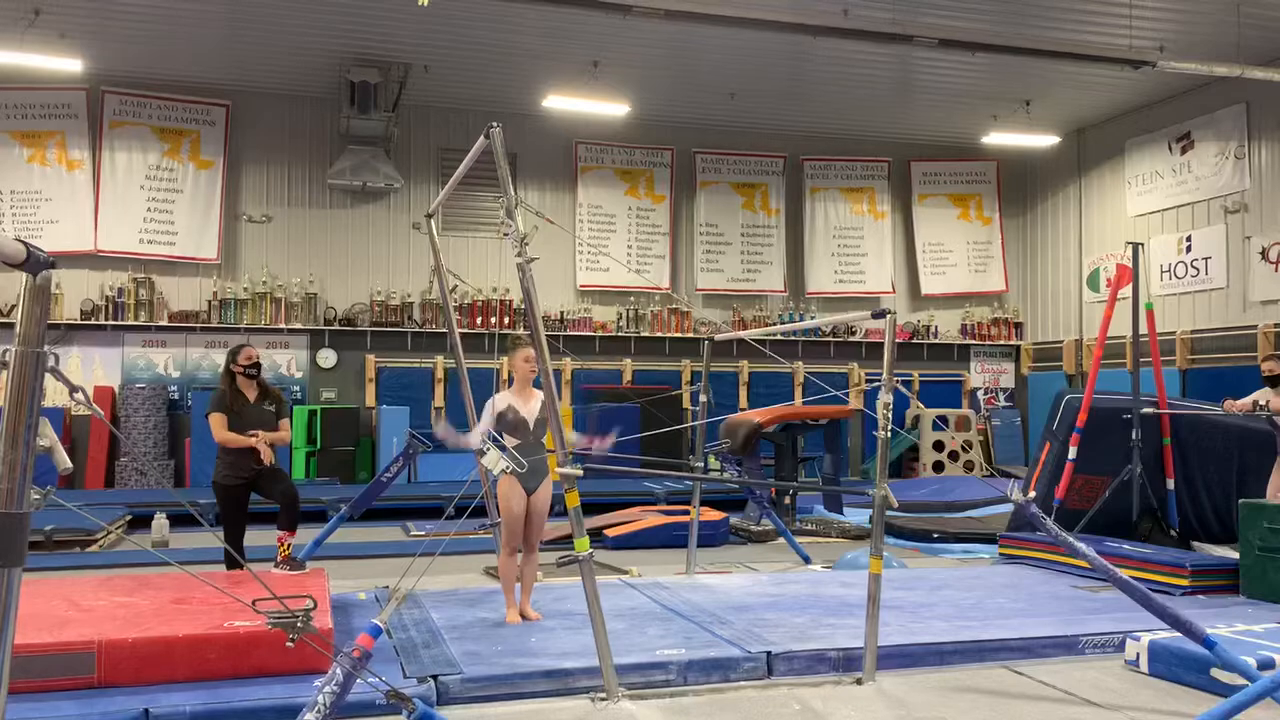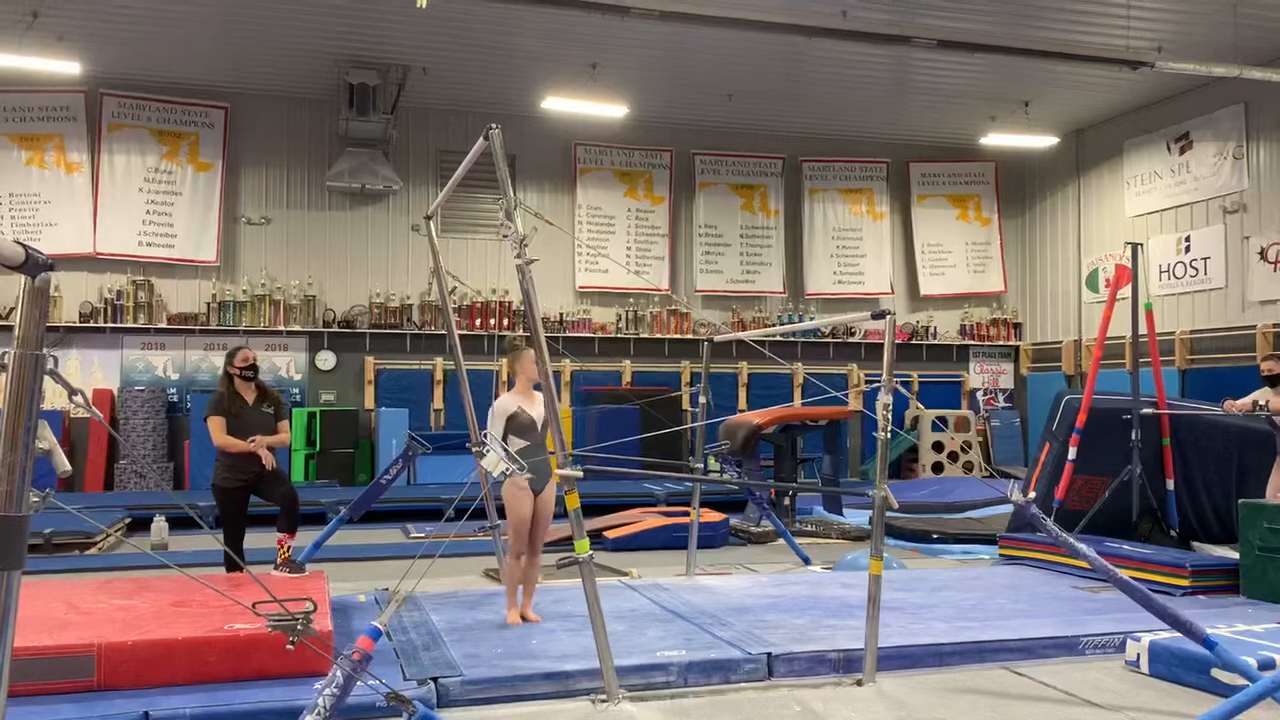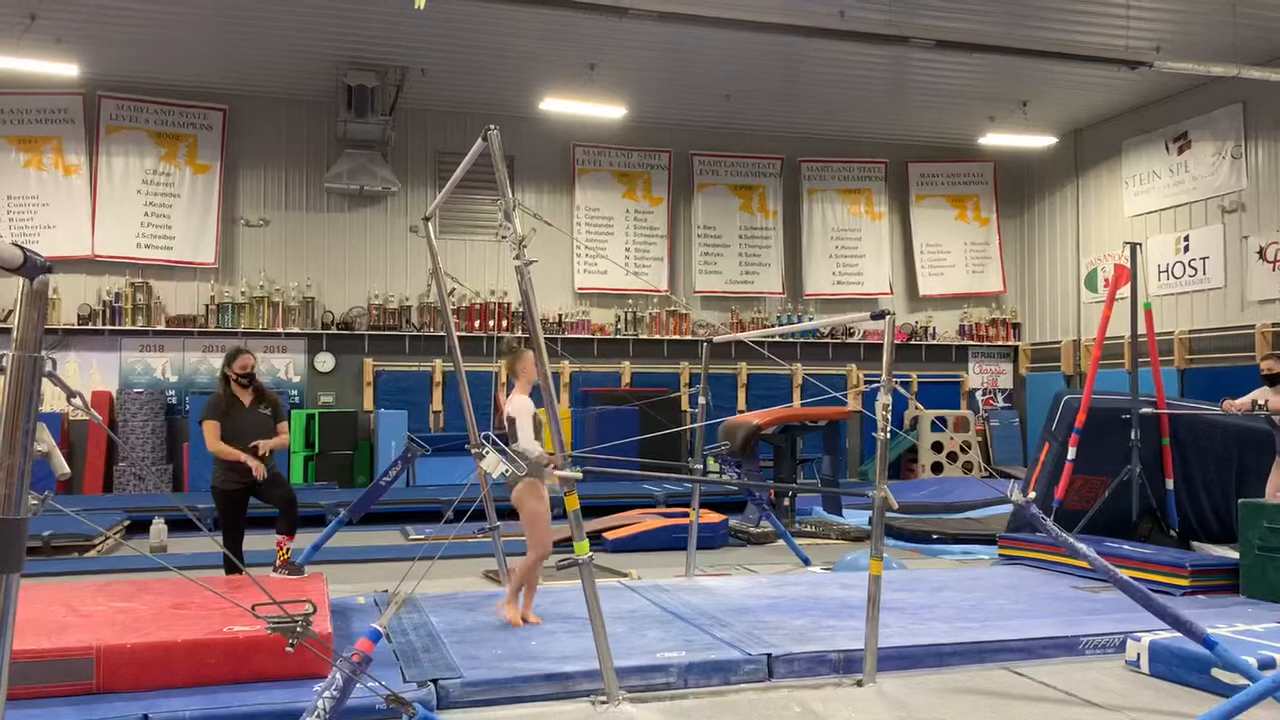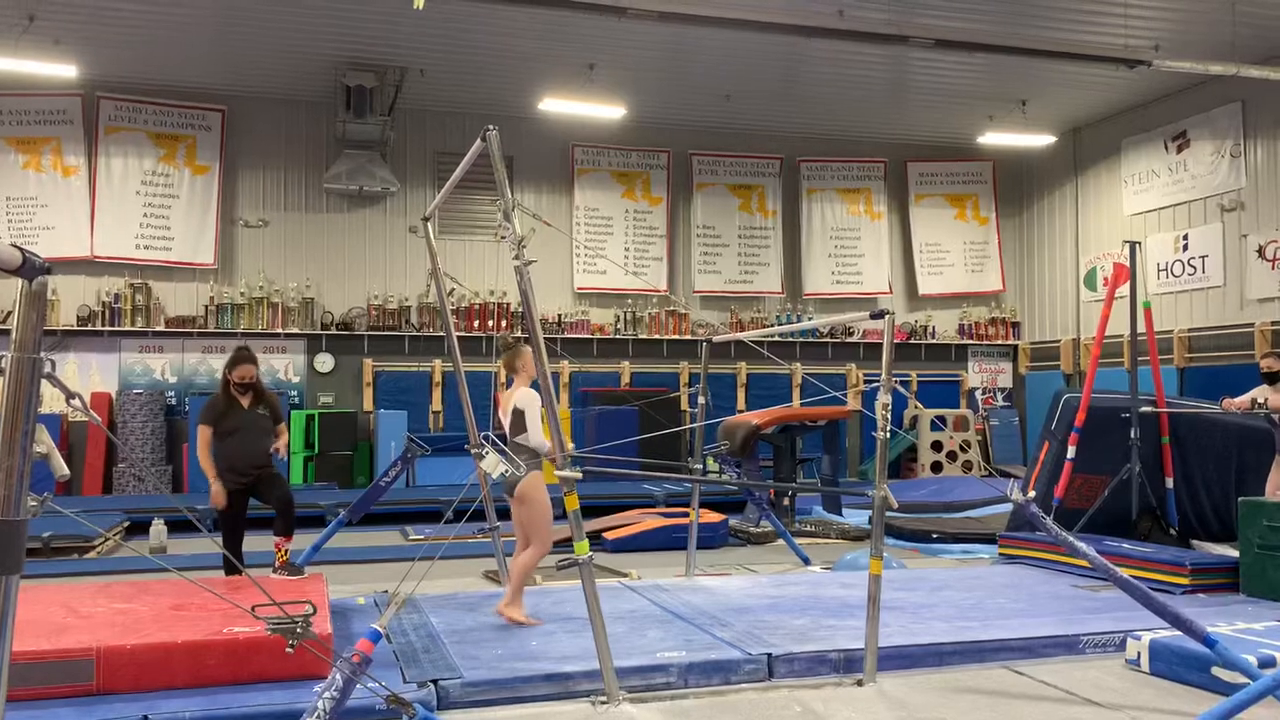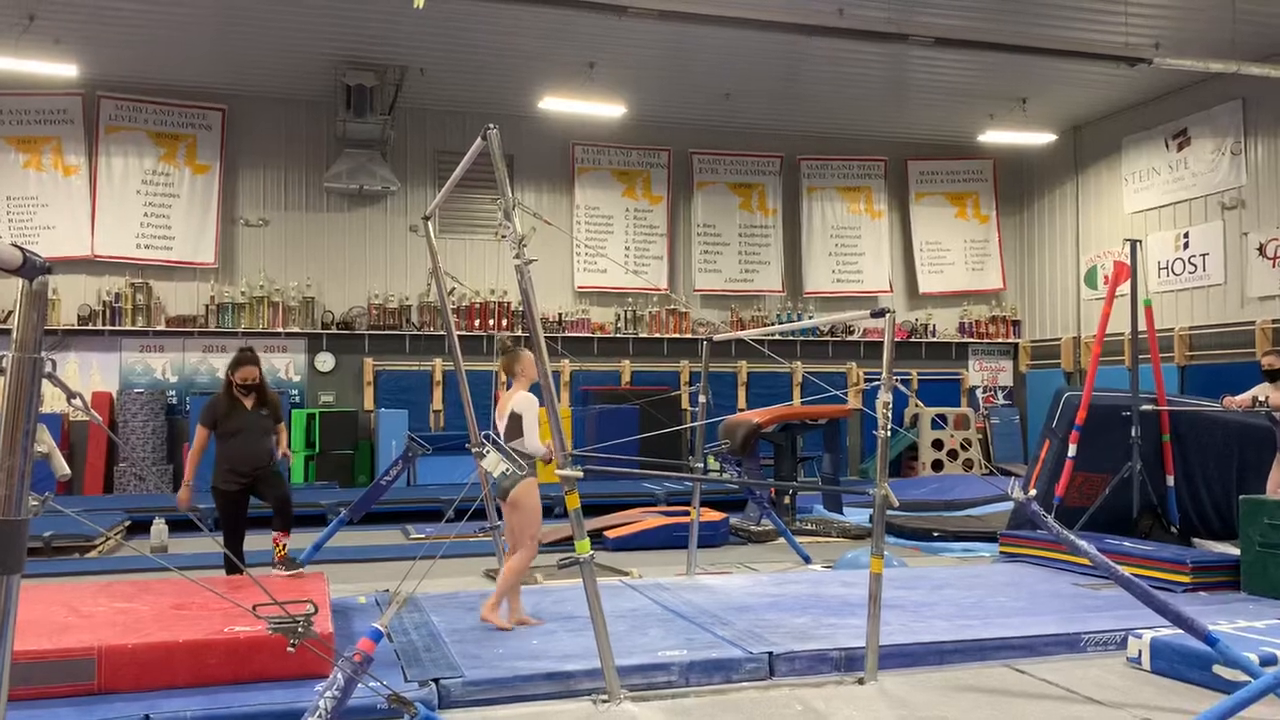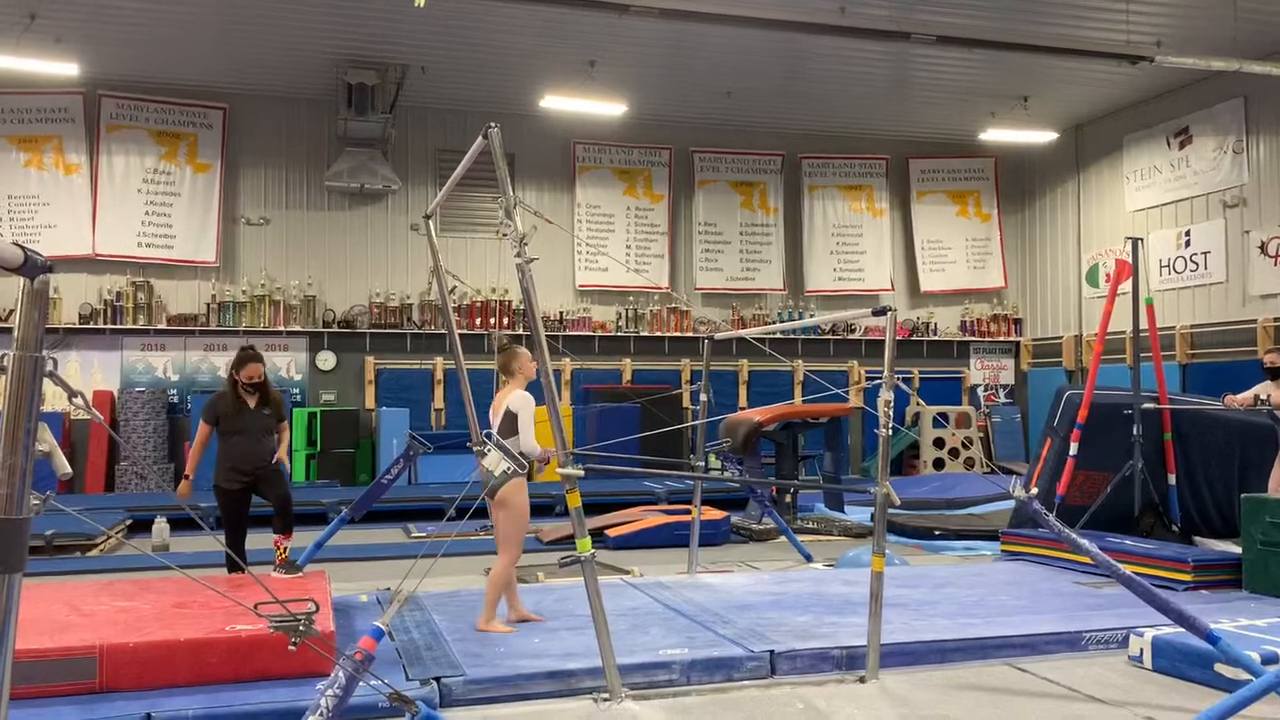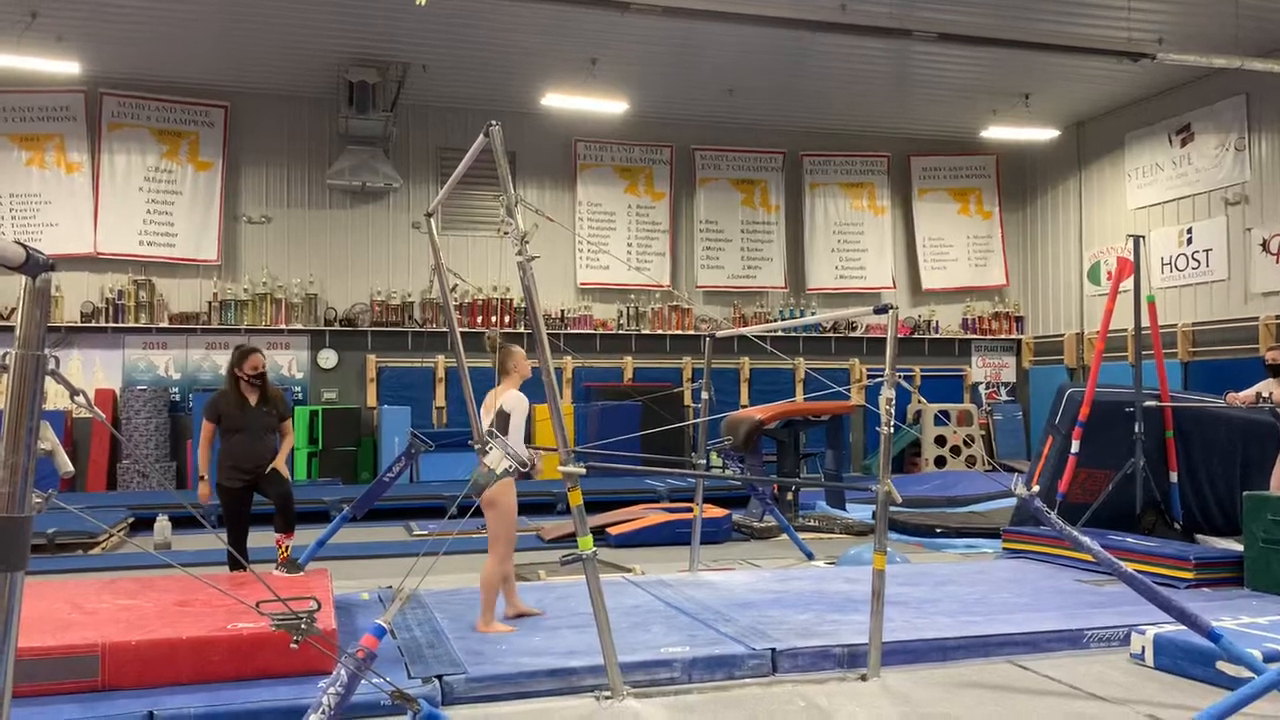
dt=0.2s
person 1, frame 1
left shoulder: (545, 399)
right shoulder: (498, 402)
left elbow: (561, 433)
right elbow: (478, 439)
left wrist: (589, 443)
right wrist: (453, 438)
left hip: (541, 476)
right hip: (512, 476)
left knee: (532, 546)
right knee: (510, 546)
left ankle: (525, 604)
right ankle: (511, 606)
person 1, frame 2
left shoulder: (542, 400)
right shoulder: (504, 403)
right wrist: (513, 473)
left hip: (545, 478)
right hip: (519, 480)
left knee: (535, 548)
right knee: (517, 548)
left ankle: (526, 605)
right ankle: (512, 607)
person 1, frame 3
left shoulder: (520, 402)
right shoulder: (521, 403)
right elbow: (528, 447)
left wrist: (545, 466)
right wrist: (551, 462)
left hip: (534, 479)
right hip: (526, 480)
left knee: (540, 550)
right knee: (541, 549)
left ankle: (526, 608)
right ankle: (511, 601)
person 1, frame 4
left shoulder: (506, 398)
right shoulder: (529, 395)
right elbow: (536, 440)
left wrist: (551, 448)
right wrist: (556, 451)
left hip: (513, 473)
right hip: (527, 475)
left knee: (524, 547)
right knee: (541, 544)
left ankle: (514, 605)
right ankle: (508, 601)
person 1, frame 5
left shoulder: (503, 402)
right shoulder: (527, 399)
right elbow: (532, 446)
left wrist: (544, 451)
right wrist: (549, 453)
left hip: (505, 478)
right hip: (521, 480)
left knee: (515, 551)
right knee: (527, 550)
left ankle: (515, 612)
right ankle: (491, 607)
person 1, frame 6
left shoulder: (498, 399)
right shoulder: (523, 398)
right elbow: (527, 446)
left wrist: (536, 453)
right wrist: (543, 454)
left hip: (495, 476)
right hip: (511, 480)
left knee: (506, 552)
right knee: (510, 554)
left ankle: (515, 609)
right ankle: (486, 618)
person 1, frame 7
left shoulder: (490, 397)
right shoulder: (517, 399)
right elbow: (515, 447)
left wrist: (523, 455)
right wrist: (530, 458)
left hip: (485, 475)
right hip: (499, 480)
left knee: (504, 548)
right knee: (499, 553)
left ankle: (513, 603)
right ankle: (486, 620)
person 2, frame 1
left shoulder: (274, 397)
right shoulder: (222, 397)
left elbow: (286, 436)
right elbow: (220, 435)
left wrist: (267, 436)
right wrist: (254, 442)
left hip: (264, 469)
right hip: (230, 474)
left knee: (290, 495)
right knee: (233, 534)
left ankle: (283, 558)
person 2, frame 2
left shoulder: (272, 399)
right shoulder: (220, 400)
left elbow: (285, 437)
right elbow: (219, 439)
left wrist: (265, 440)
right wrist: (255, 448)
left hip: (264, 471)
right hip: (230, 477)
left knee: (290, 497)
right knee: (233, 536)
left ankle: (283, 560)
person 2, frame 3
left shoulder: (270, 400)
right shoulder: (217, 403)
left elbow: (285, 437)
right elbow: (213, 444)
left wrist: (268, 443)
right wrist: (246, 458)
left hip: (264, 473)
right hip: (229, 479)
left knee: (288, 499)
right knee: (232, 538)
left ankle: (282, 562)
person 2, frame 4
left shoulder: (268, 401)
right shoulder: (215, 405)
left elbow: (283, 433)
right elbow: (203, 450)
left wrist: (281, 443)
right wrist: (214, 482)
left hip: (264, 473)
right hip: (229, 481)
left knee: (285, 500)
right knee: (232, 539)
left ankle: (281, 563)
person 2, frame 5
left shoulder: (270, 400)
right shoulder: (217, 405)
left elbow: (281, 430)
right elbow: (197, 447)
left wrist: (283, 446)
right wrist: (187, 484)
left hip: (264, 471)
right hip: (228, 480)
left knee: (283, 498)
right knee: (233, 539)
left ankle: (281, 558)
person 2, frame 6
left shoulder: (273, 399)
right shoulder: (219, 402)
left elbow: (284, 430)
right elbow: (200, 442)
left wrist: (282, 450)
right wrist: (187, 477)
left hip: (265, 470)
right hip: (230, 478)
left knee: (283, 498)
right knee: (234, 537)
left ankle: (282, 561)
person 2, frame 7
left shoulder: (275, 397)
right shoulder: (221, 400)
left elbow: (287, 433)
right elbow: (206, 442)
left wrist: (281, 459)
right wrist: (203, 478)
left hip: (267, 469)
right hip: (232, 476)
left knee: (285, 497)
right knee: (236, 534)
left ankle: (284, 560)
